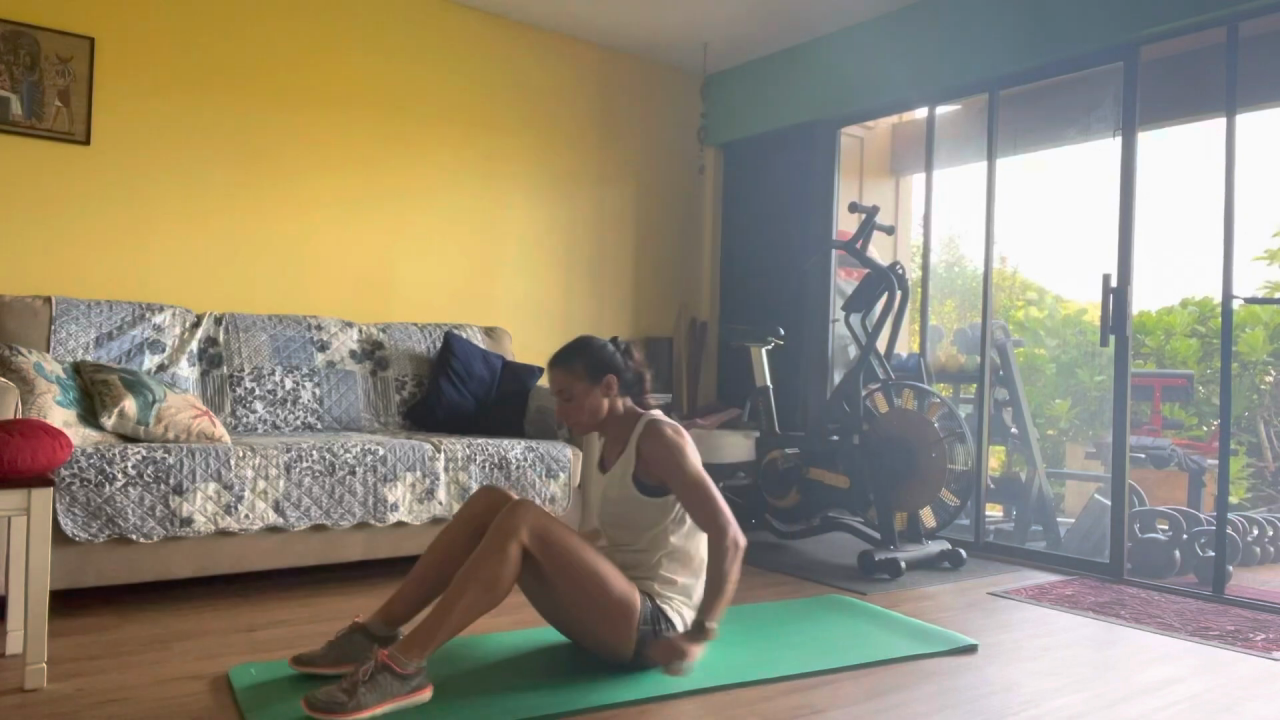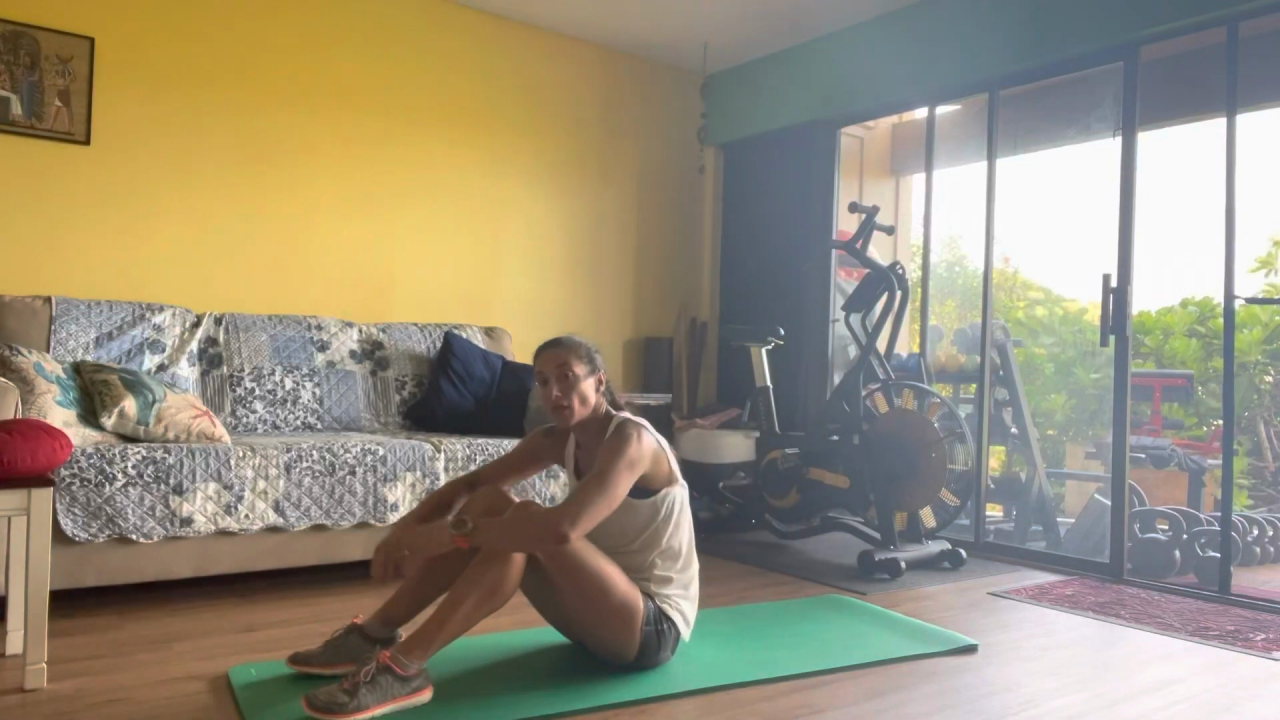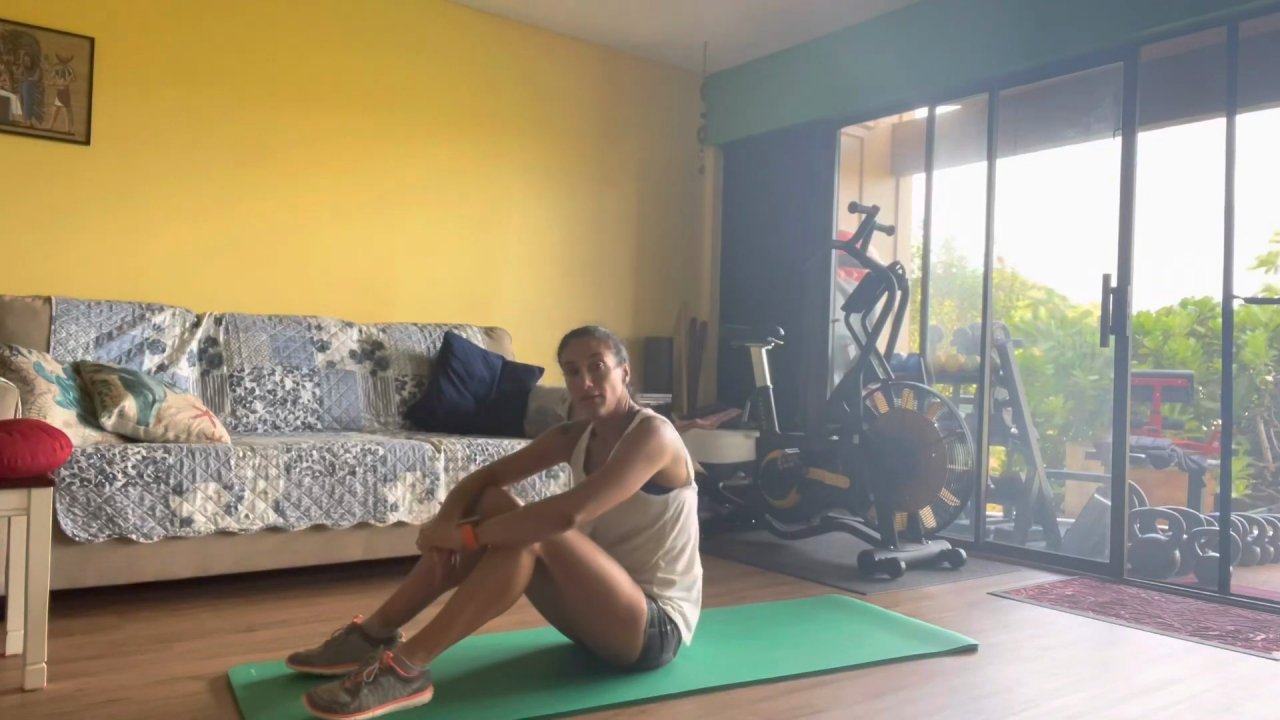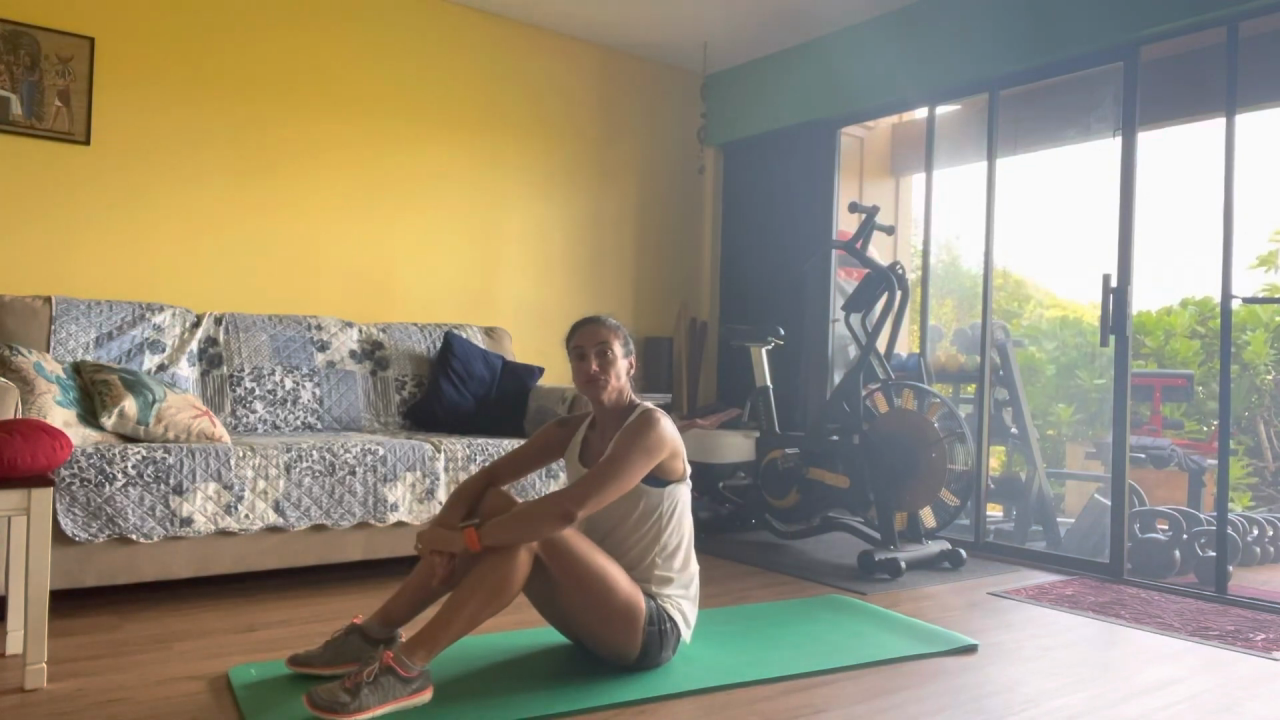
dt=0.5s
person 1, frame 1
left shoulder: (660, 440)
right shoulder: (607, 438)
left elbow: (729, 536)
left wrist: (699, 633)
left hip: (650, 622)
right hip: (611, 606)
left knee: (522, 518)
right knee: (491, 502)
left ankle: (403, 667)
right ankle: (376, 634)
person 1, frame 2
left shoulder: (630, 439)
right shoulder: (558, 439)
left elbow: (563, 530)
right elbow: (468, 484)
left wrist: (455, 533)
right wrist: (407, 529)
left hip: (653, 624)
right hip: (599, 612)
left knee: (528, 521)
right knee: (491, 503)
left ankle: (404, 668)
right ankle: (374, 634)
person 1, frame 3
left shoulder: (653, 434)
right shoulder: (575, 436)
left elbow: (567, 515)
right elbow: (481, 478)
left wrist: (465, 533)
right wrist: (445, 526)
left hip: (655, 626)
right hip: (599, 609)
left knee: (534, 533)
right knee: (491, 503)
left ankle: (406, 668)
right ankle: (373, 634)
person 1, frame 4
left shoulder: (651, 427)
right shoulder: (572, 431)
left elbow: (569, 509)
right elbow: (484, 478)
left wrist: (466, 537)
right wrist: (444, 527)
left hip: (655, 624)
right hip: (597, 609)
left knee: (533, 530)
right knee: (490, 505)
left ankle: (406, 667)
right ankle: (374, 634)
